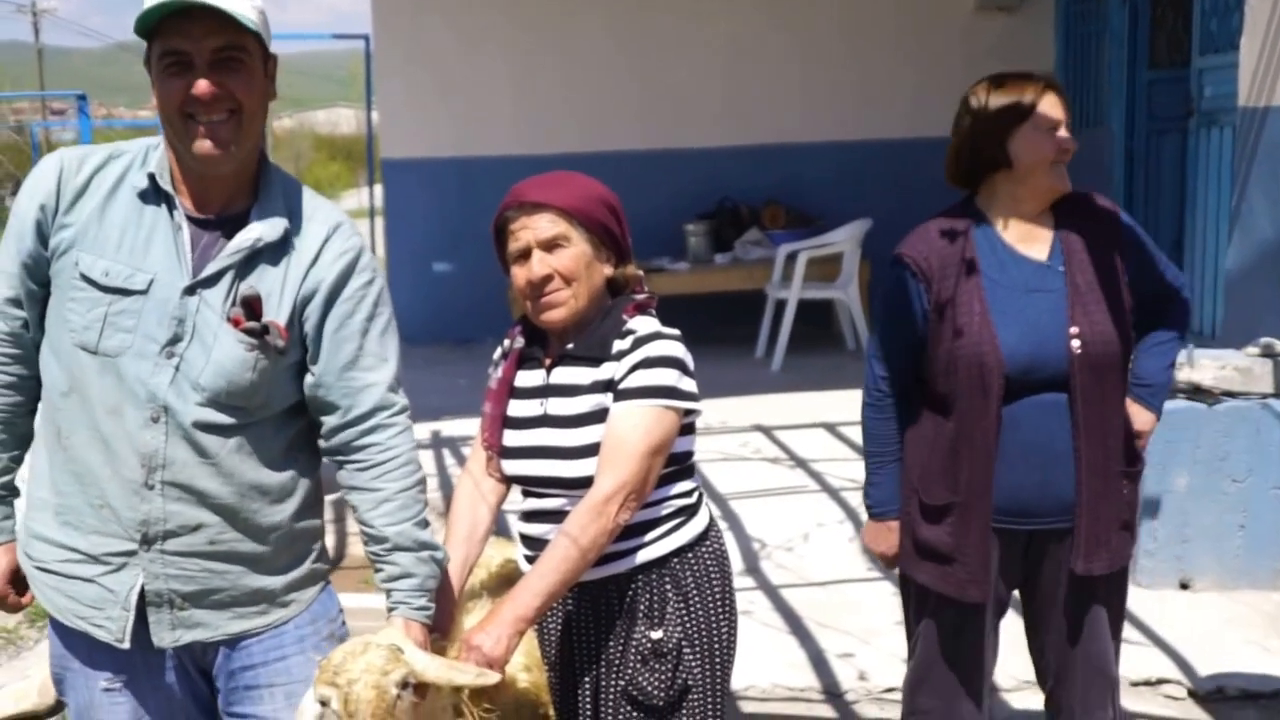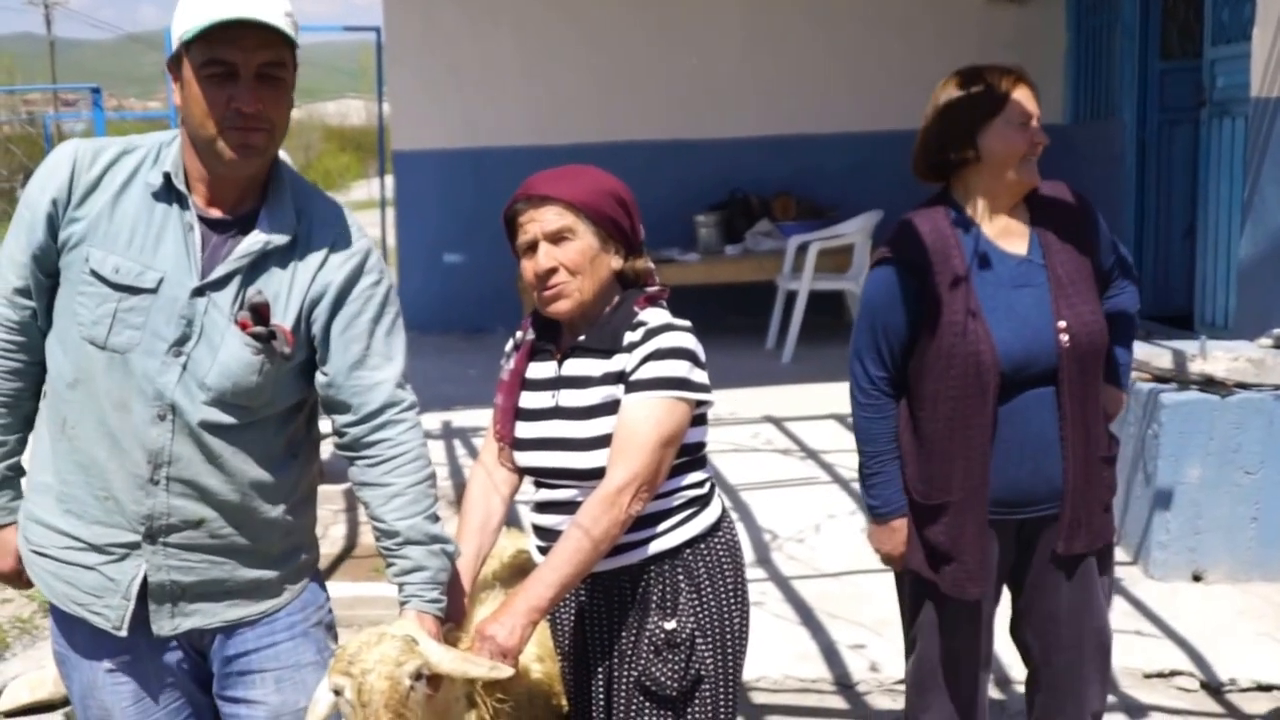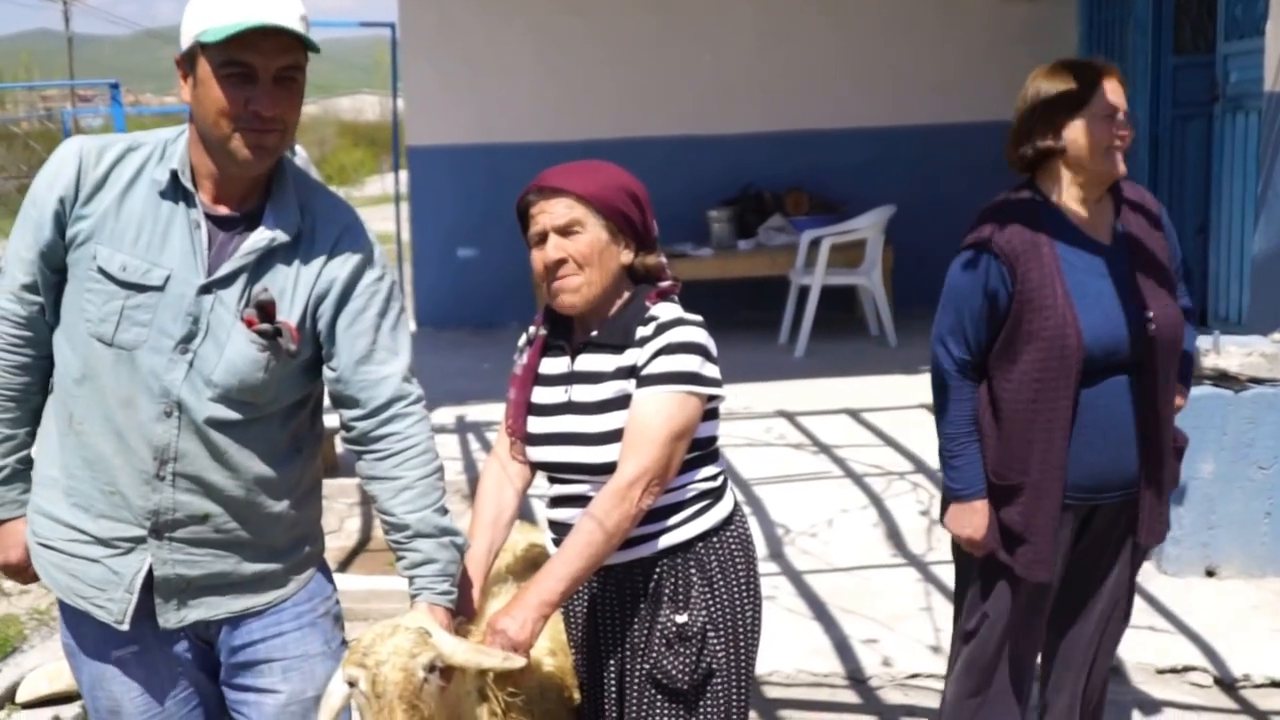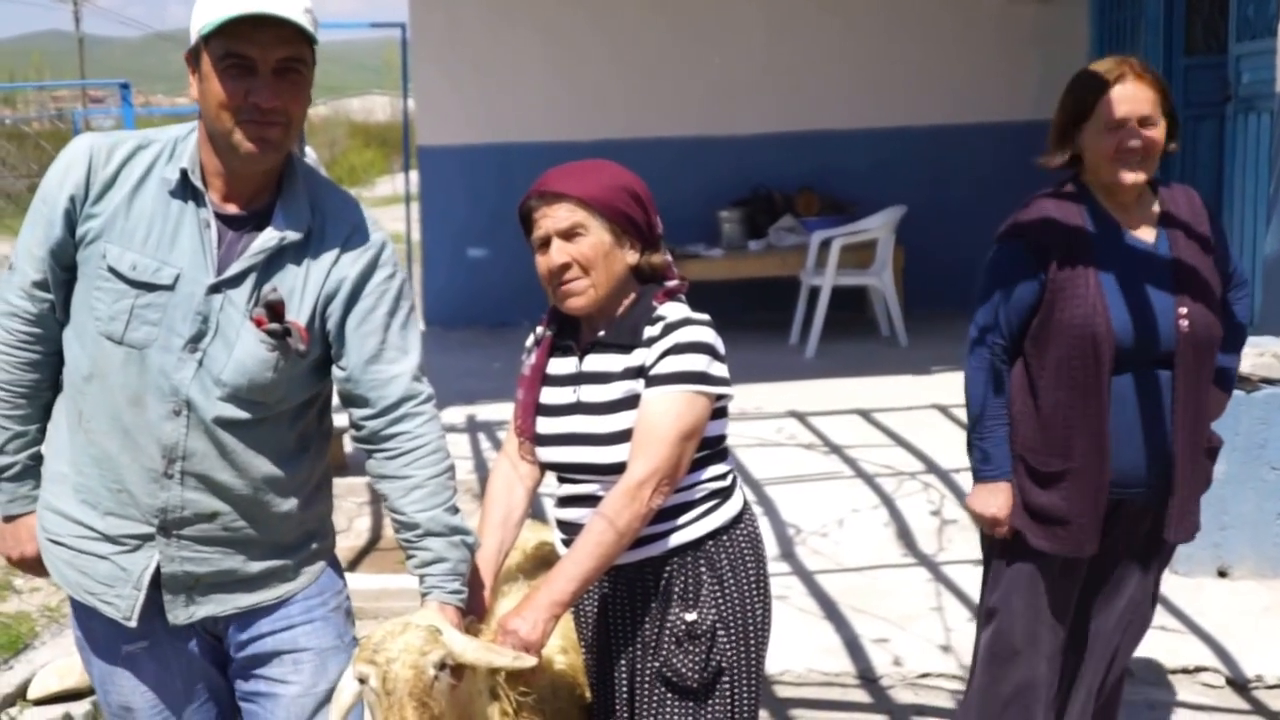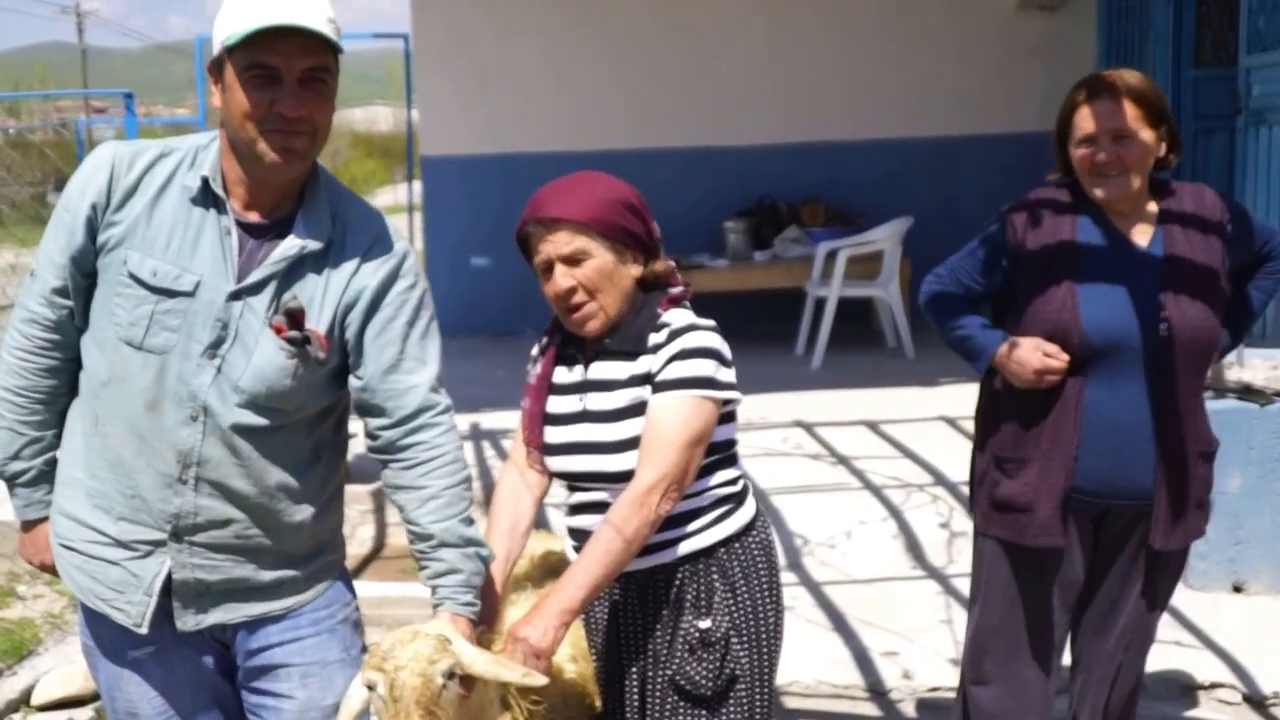
dt=0.5s
person 1, frame 1
left shoulder: (324, 246)
right shoulder: (65, 190)
left elbow: (370, 434)
left wrist: (411, 604)
left hip: (273, 610)
right hip: (98, 604)
person 1, frame 2
left shoulder: (332, 249)
right shoulder: (78, 181)
left elbow: (380, 428)
left wrist: (423, 596)
left hip: (265, 599)
right hip: (96, 588)
person 1, frame 3
left shoulder: (335, 241)
right shoulder: (84, 178)
left elbow: (387, 421)
left wrist: (434, 588)
left hip: (273, 589)
right hip: (105, 578)
person 1, frame 4
left shoulder: (348, 244)
right shoulder: (95, 175)
left elbow: (397, 420)
left wrist: (444, 588)
left hip: (284, 584)
right hip: (114, 573)
person 1, frame 5
left shoulder: (368, 252)
right shoulder: (117, 183)
left elbow: (415, 430)
left wrist: (457, 598)
left hip: (294, 596)
right hip: (125, 581)
person 2, frame 1
left shoulder: (1104, 230)
right shoulder: (931, 255)
left elbow: (1169, 303)
right elbow: (887, 390)
left wrist: (1146, 394)
right wrist: (884, 507)
left hip: (1083, 519)
right hip: (961, 522)
person 2, frame 2
left shoulder: (1071, 217)
right shoulder: (920, 249)
left elbow: (1119, 286)
right elbow: (873, 384)
left wrist: (1114, 377)
right wrist: (887, 506)
left hip: (1070, 501)
right hip: (956, 510)
left knee: (1077, 661)
person 2, frame 3
left shoulder: (1143, 214)
right shoulder: (1003, 240)
left elbow: (1179, 298)
right elbow: (953, 366)
left wrist: (1178, 380)
right wrist: (965, 489)
left hip: (1127, 493)
right hip: (1025, 494)
left knee: (1088, 653)
right knee: (997, 660)
person 2, frame 4
left shoulder: (1190, 215)
right shoulder: (1041, 228)
left elbow: (1233, 297)
right elbow: (987, 347)
left wrist: (1219, 384)
right wrist: (991, 472)
left hip: (1154, 490)
right hip: (1051, 485)
left knee: (1108, 649)
right knee: (1019, 657)
person 2, frame 5
left shoulder: (1205, 218)
right shoulder: (1032, 226)
right elbow: (940, 292)
right wrist: (997, 350)
left hip: (1155, 497)
right hip: (1043, 489)
left knee: (1117, 661)
right knee: (1011, 665)
person 3, frame 1
left shoulder: (649, 350)
right shoulder: (514, 353)
left elbow: (613, 499)
right elbow: (481, 478)
left wrist: (509, 618)
right wrist: (444, 595)
left hip: (656, 595)
right hip: (558, 596)
person 3, frame 2
left shoulder: (660, 341)
right shoulder: (526, 345)
left elbow: (625, 491)
right elbow: (493, 467)
left wrist: (521, 610)
right wrist: (457, 586)
left hip: (669, 585)
right hip: (572, 587)
person 3, frame 3
left shoulder: (672, 337)
right shoulder: (539, 339)
left elbow: (635, 486)
right elbow: (507, 461)
left wrist: (533, 604)
right wrist: (470, 578)
left hip: (682, 579)
right hip: (585, 581)
person 3, frame 4
left shoulder: (681, 335)
right shoulder: (547, 341)
left elbow: (646, 484)
right elbow: (517, 461)
left wrist: (545, 603)
right wrist: (480, 578)
left hip: (692, 576)
right hip: (595, 579)
person 3, frame 5
left shoulder: (686, 343)
right shoulder: (553, 350)
left elbow: (654, 491)
right elbow: (523, 470)
left wrist: (554, 611)
right wrist: (488, 587)
left hip: (703, 585)
right hip: (606, 588)
